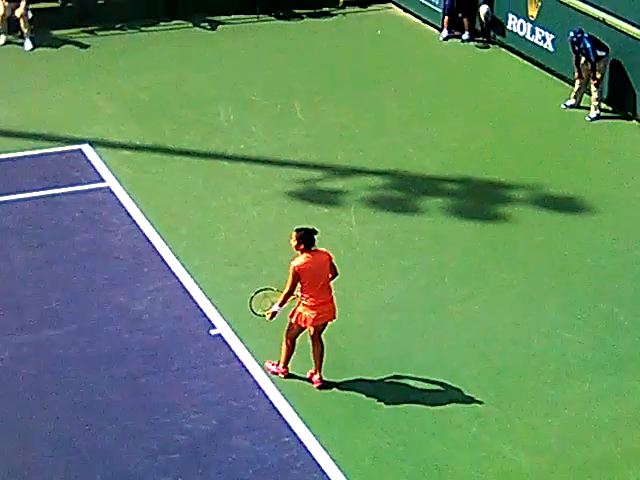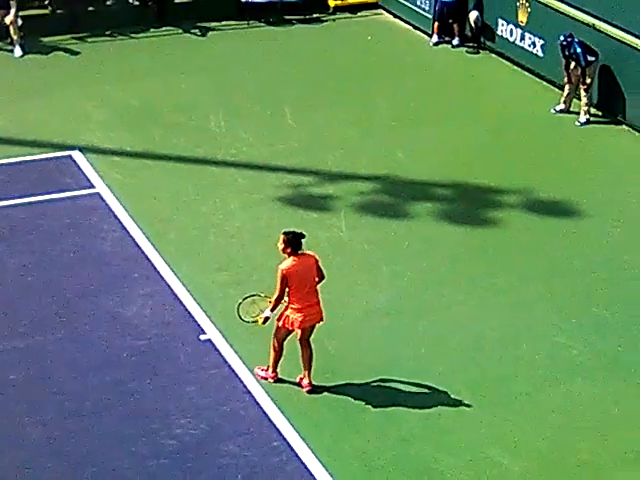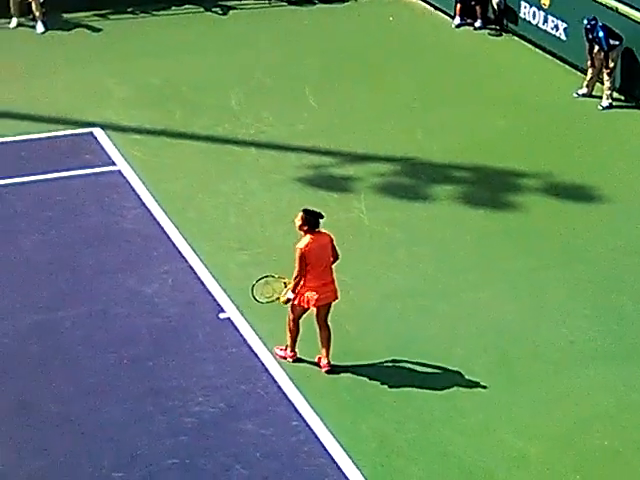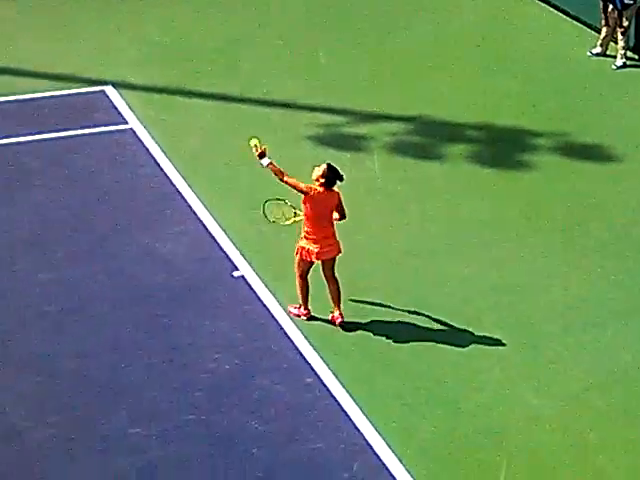
dt=0.3s
person 1, frame 1
left shoulder: (297, 264)
right shoulder: (325, 254)
left elbow: (289, 291)
right elbow: (334, 274)
left wrist: (276, 308)
left hip: (308, 309)
right hip: (326, 306)
left knee: (290, 337)
right knee: (316, 338)
left ankle: (282, 367)
right ankle: (317, 375)
person 1, frame 2
left shoulder: (284, 268)
right shoulder: (311, 257)
left elbow: (279, 296)
right elbow: (321, 277)
left wrist: (268, 313)
left hip: (296, 312)
right hip: (313, 309)
left knee: (277, 340)
right knee: (305, 342)
left ankle: (272, 372)
right ankle: (307, 380)
person 1, frame 3
left shoulder: (303, 247)
right shoulder: (327, 237)
left elbow: (298, 275)
right elbow: (335, 258)
left wrist: (289, 293)
left hip: (310, 291)
right hip: (328, 288)
left knee: (293, 318)
right knee: (322, 322)
left ankle: (290, 351)
right ankle: (325, 360)
person 1, frame 4
left shoulder: (310, 192)
right shoulder: (335, 195)
left elbow: (284, 177)
right elbow: (342, 216)
left wrist: (265, 160)
left hip: (311, 244)
right hip: (330, 243)
left knee: (301, 274)
right knee: (330, 276)
left ankle: (304, 309)
right ankle: (337, 314)
